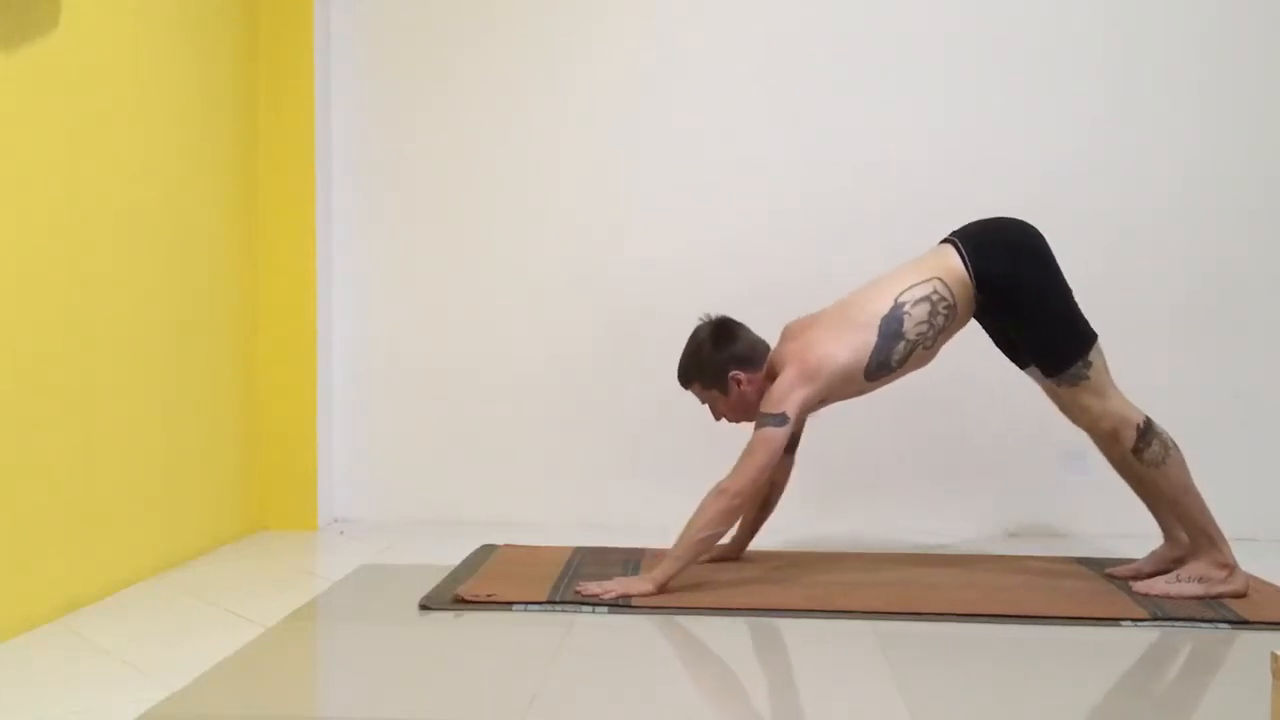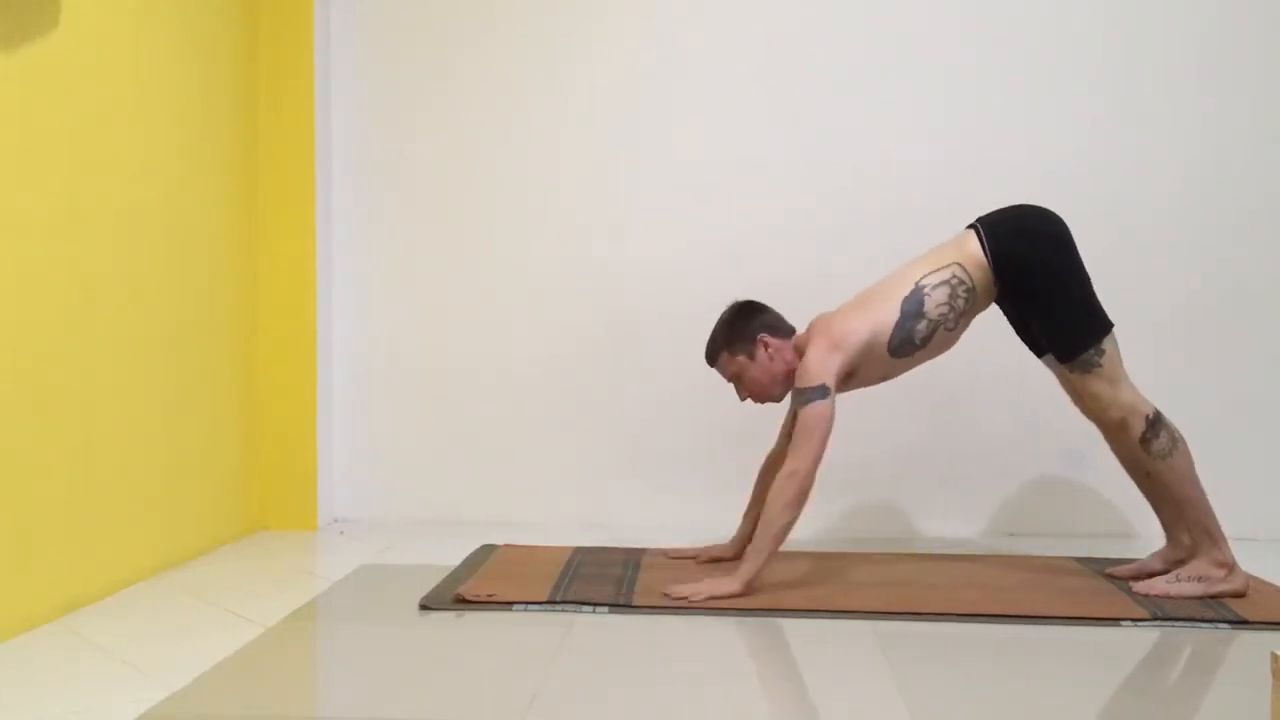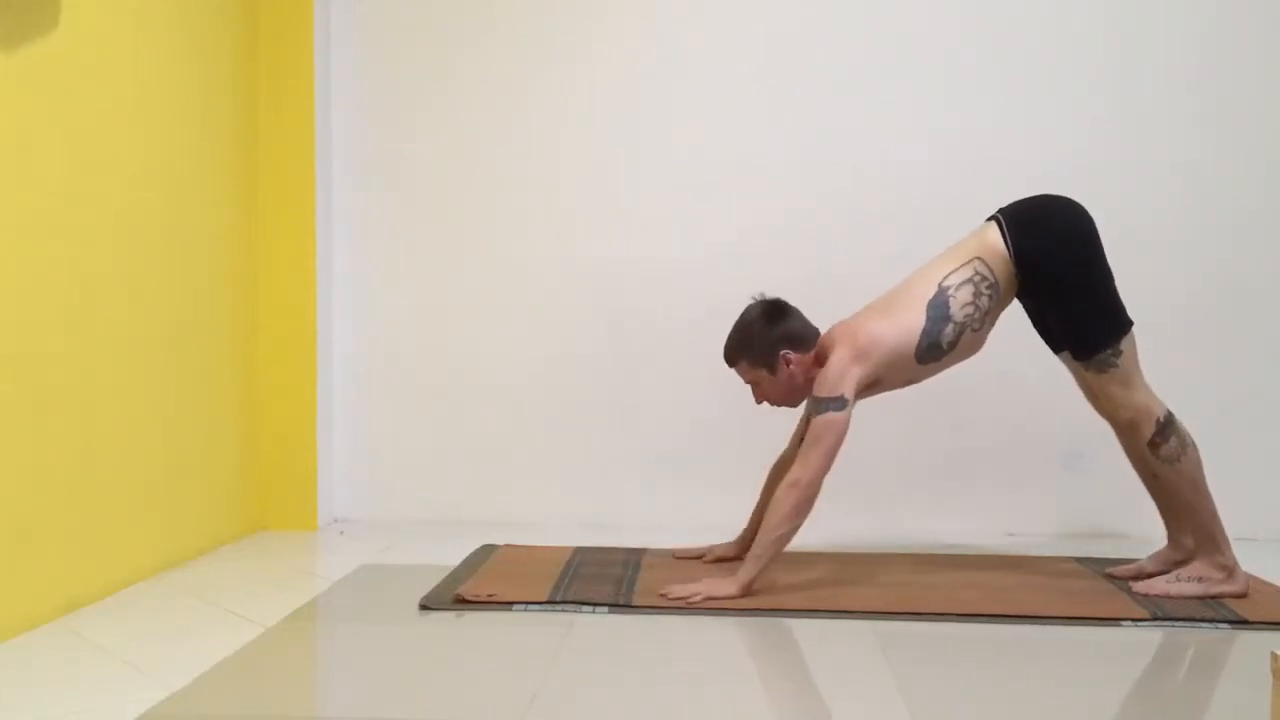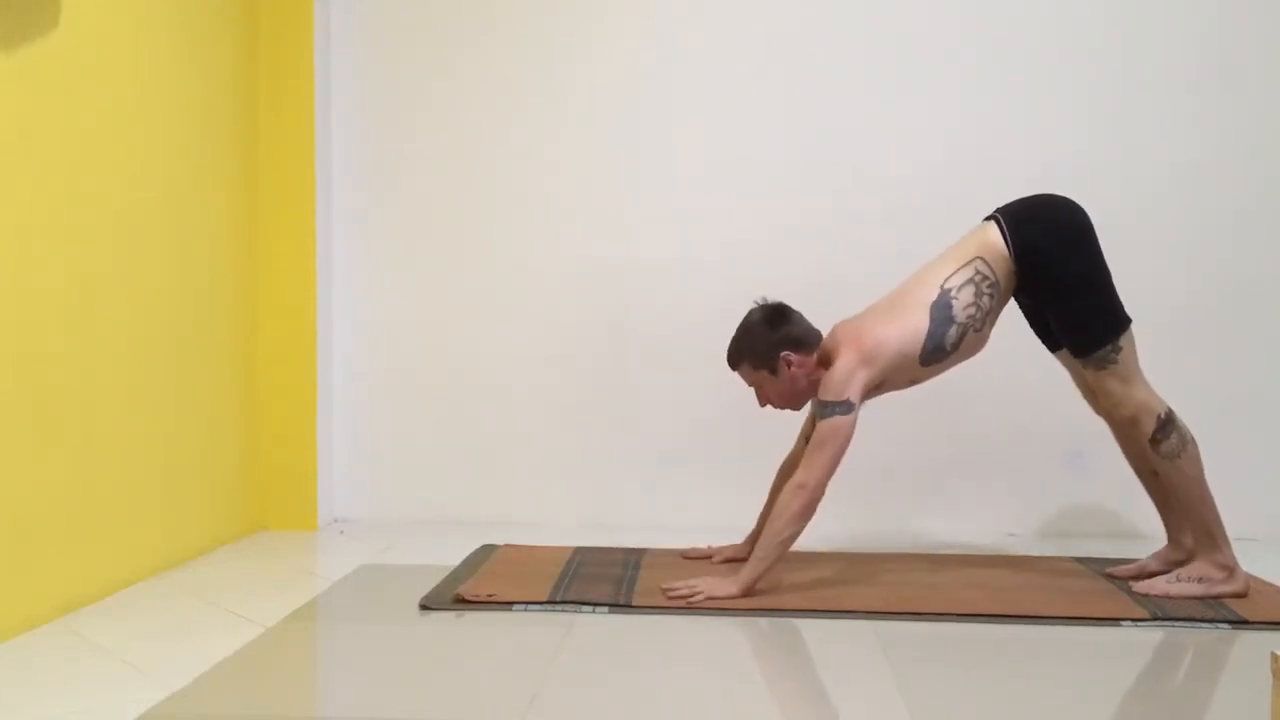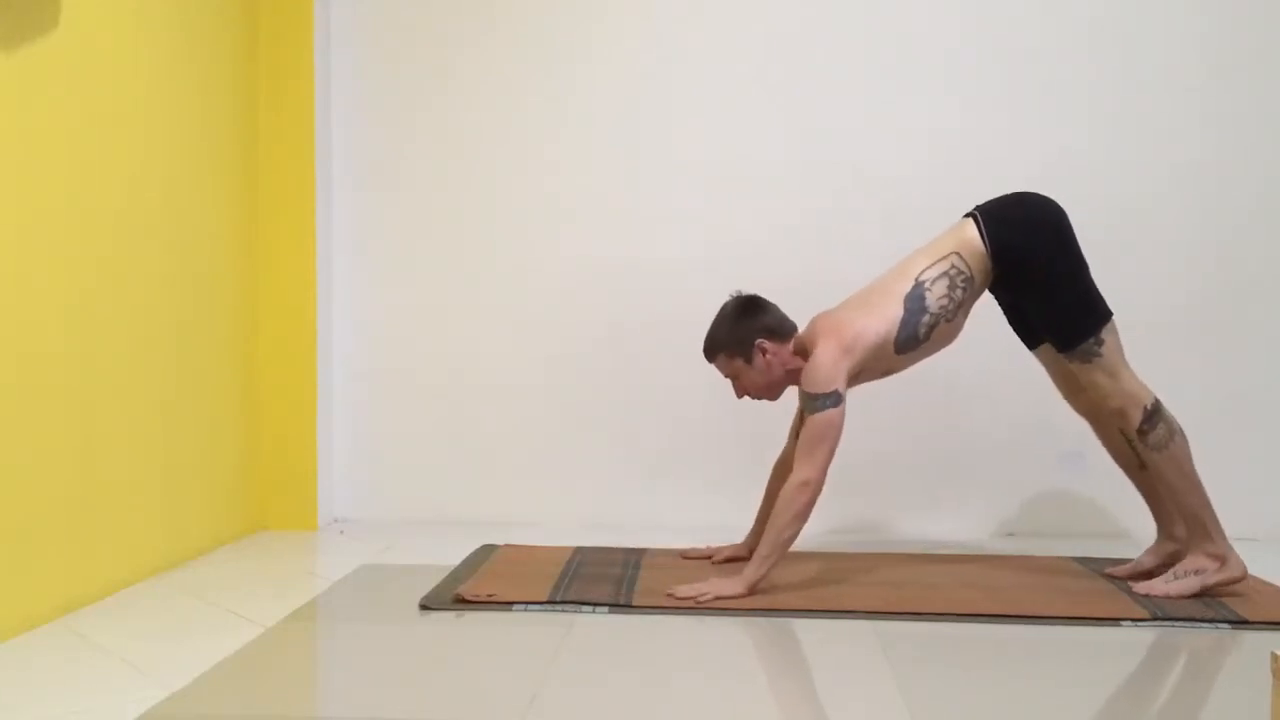
dt=0.5s
person 1, frame 1
left shoulder: (795, 379)
right shoulder: (790, 343)
left elbow: (733, 491)
right elbow: (777, 466)
left wrist: (655, 578)
right wrist: (737, 546)
left hip: (999, 261)
right hip: (982, 264)
left knee: (1105, 412)
right knee: (1090, 414)
left ankle: (1216, 561)
right ankle: (1179, 543)
person 1, frame 2
left shoulder: (819, 359)
right shoulder: (816, 352)
left elbow: (797, 476)
right elbow: (780, 458)
left wrist: (742, 577)
right wrist: (740, 542)
left hip: (1020, 247)
right hip: (1004, 257)
left knee: (1114, 404)
right knee: (1103, 408)
left ankle: (1217, 560)
right ankle: (1182, 544)
person 1, frame 3
left shoulder: (841, 365)
right shoulder: (831, 357)
left elbow: (803, 483)
right elbow: (790, 461)
left wrist: (741, 579)
right wrist: (743, 542)
left hip: (1045, 238)
right hip: (1023, 245)
left knee: (1128, 404)
right knee: (1118, 407)
left ankle: (1217, 562)
right ankle: (1184, 544)
person 1, frame 4
left shoulder: (847, 366)
right shoulder: (832, 355)
left elbow: (808, 485)
right elbow: (798, 461)
left wrist: (744, 580)
right wrist: (751, 544)
left hip: (1042, 237)
right hip: (1022, 247)
left knee: (1126, 400)
right knee: (1113, 404)
left ankle: (1219, 562)
right ankle: (1184, 545)
person 1, frame 5
left shoulder: (825, 358)
right shoulder: (815, 347)
left elbow: (806, 481)
right elbow: (790, 458)
left wrist: (747, 579)
right wrist: (751, 544)
left hip: (1018, 234)
right hip: (999, 244)
left knee: (1114, 395)
right knee: (1090, 399)
left ankle: (1212, 551)
right ankle: (1174, 537)
